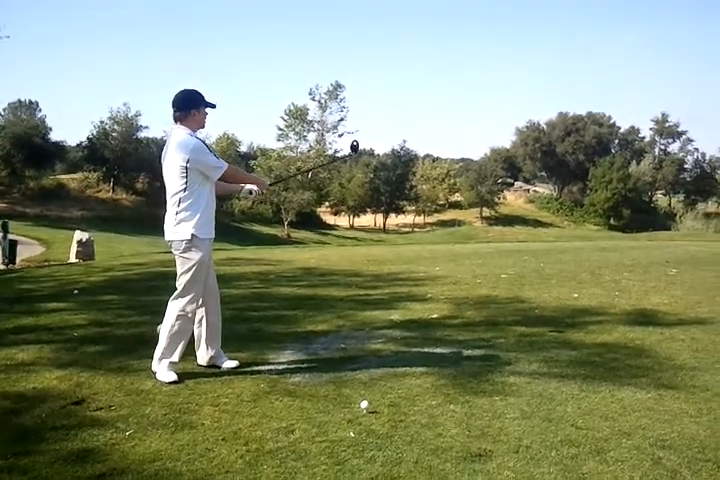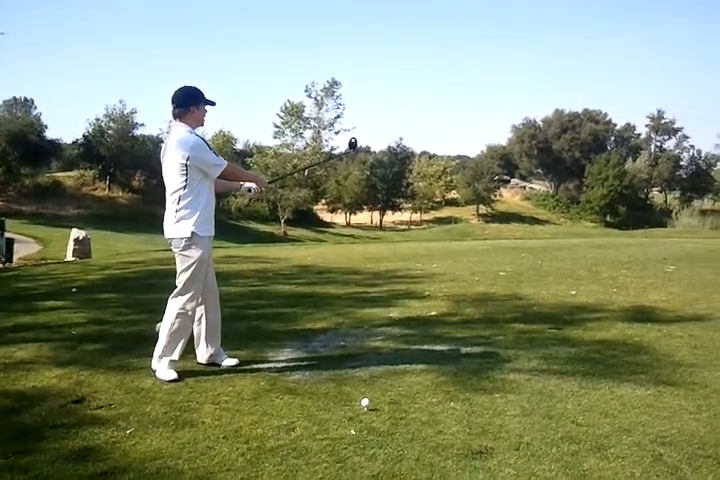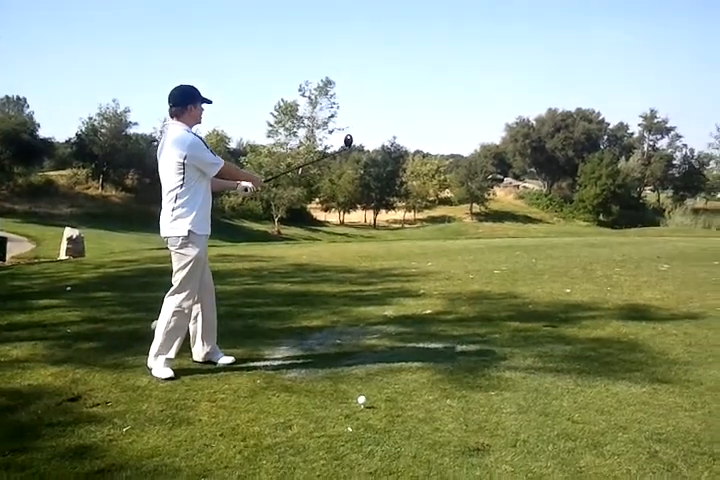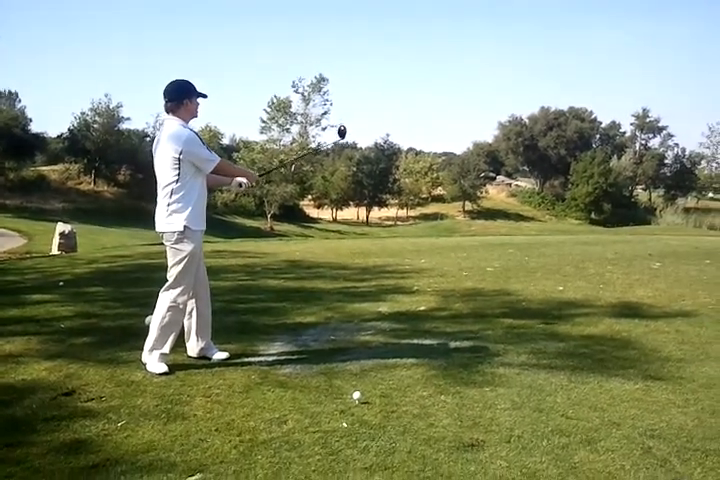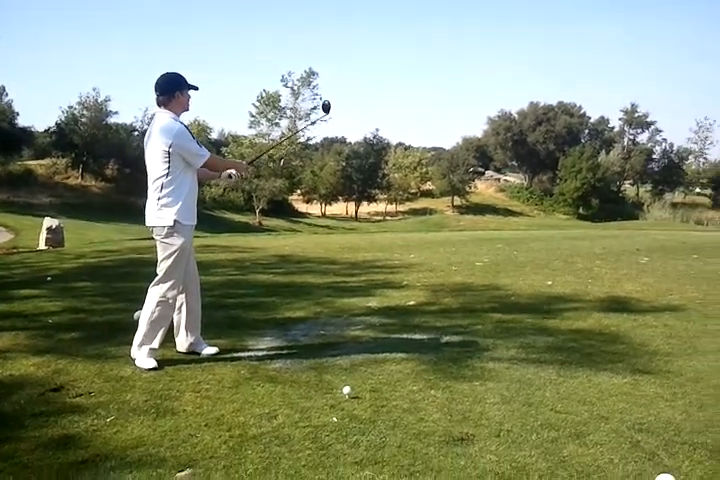
dt=0.1s
person 1, frame 1
left shoulder: (176, 143)
right shoulder: (190, 144)
left elbow: (209, 185)
right elbow: (227, 172)
left wrist: (242, 188)
right wrist: (256, 180)
left hip: (195, 232)
right hip: (189, 233)
left knee: (208, 295)
right knee: (186, 298)
left ankle: (210, 352)
right ankle: (163, 361)
person 1, frame 2
left shoulder: (175, 140)
right shoulder: (190, 141)
left elbow: (208, 182)
right elbow: (226, 169)
left wrist: (241, 186)
right wrist: (255, 179)
left hip: (194, 230)
right hip: (189, 231)
left knee: (207, 293)
right knee: (186, 296)
left ankle: (209, 350)
right ankle: (163, 360)
person 1, frame 3
left shoulder: (171, 138)
right shoulder: (187, 140)
left elbow: (204, 181)
right elbow: (223, 168)
left wrist: (237, 185)
right wrist: (251, 177)
left hip: (191, 228)
right hip: (186, 229)
left knee: (203, 291)
right knee: (183, 294)
left ankle: (205, 348)
right ankle: (159, 358)
person 1, frame 4
left shoulder: (167, 134)
right shoulder: (183, 135)
right elbow: (218, 165)
left wrist: (232, 181)
right wrist: (246, 173)
left hip: (185, 224)
right hip: (181, 224)
left knee: (198, 287)
right knee: (178, 290)
left ankle: (200, 344)
right ankle: (153, 353)
person 1, frame 5
left shoulder: (160, 126)
right shoulder: (174, 129)
right elbow: (209, 162)
left wrist: (223, 173)
right wrist: (236, 165)
left hip: (177, 218)
right hip: (172, 219)
left knee: (187, 281)
right knee: (167, 284)
left ankle: (189, 338)
right ankle: (142, 348)
